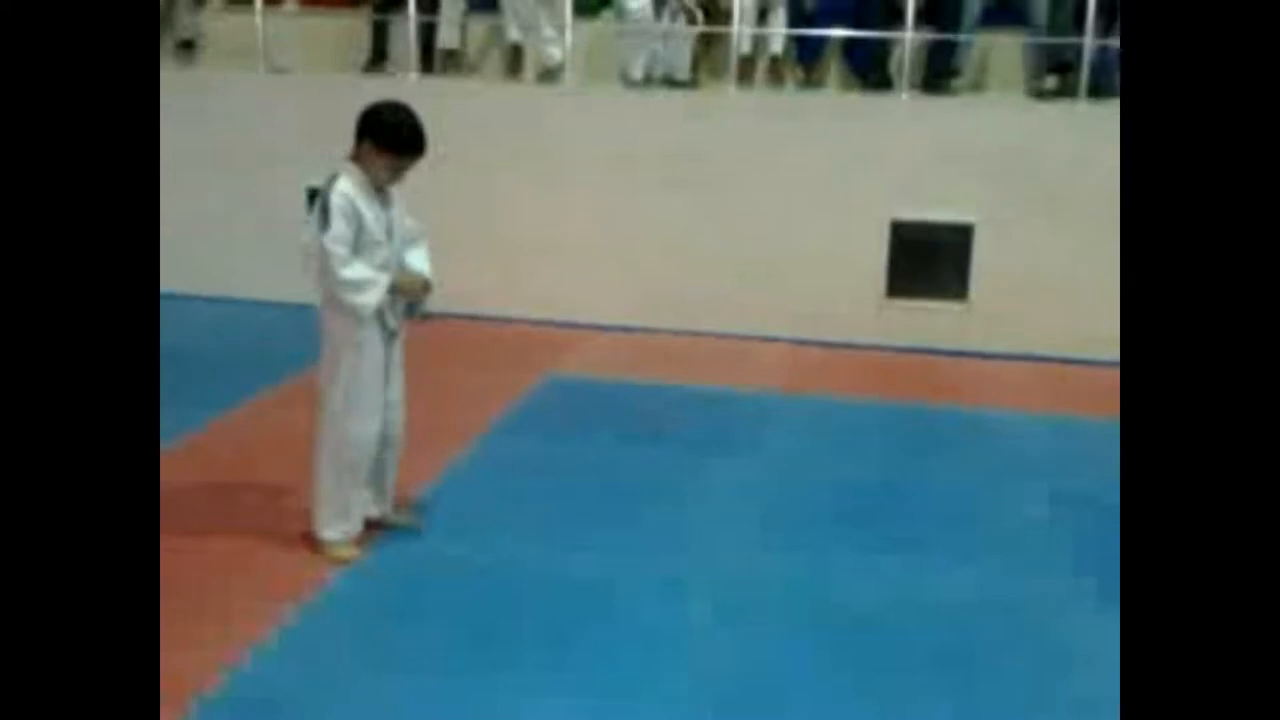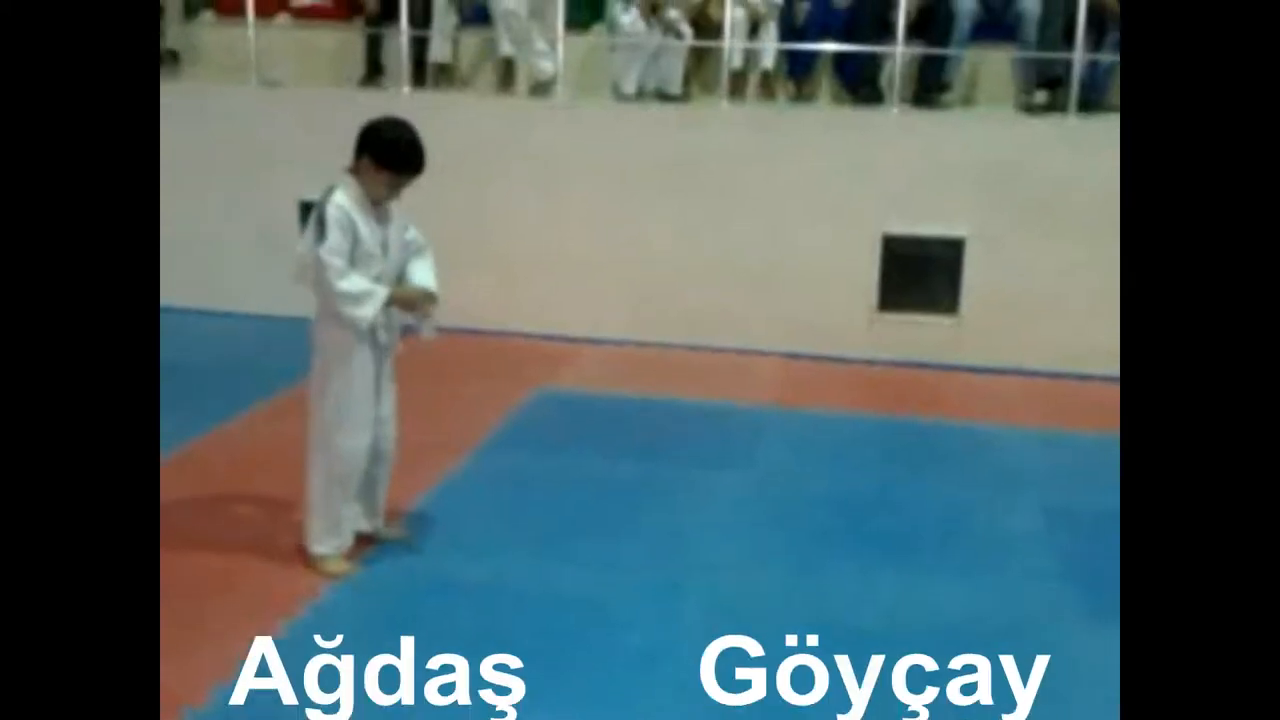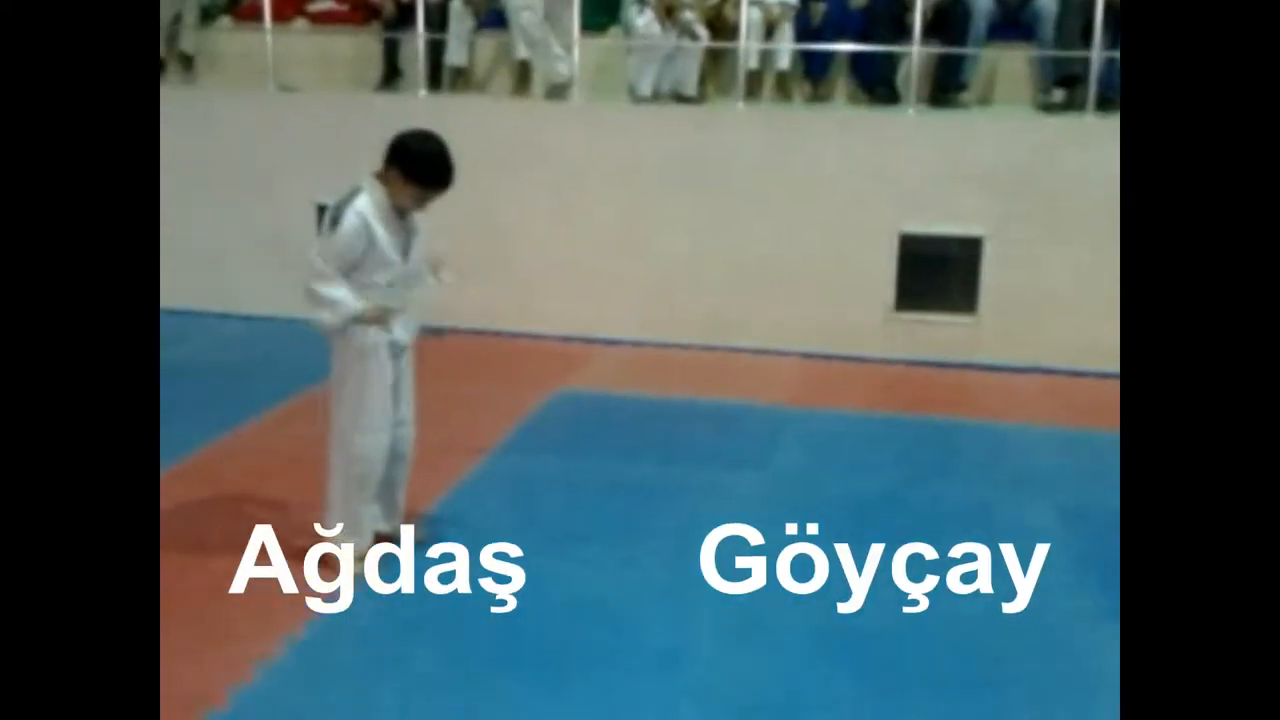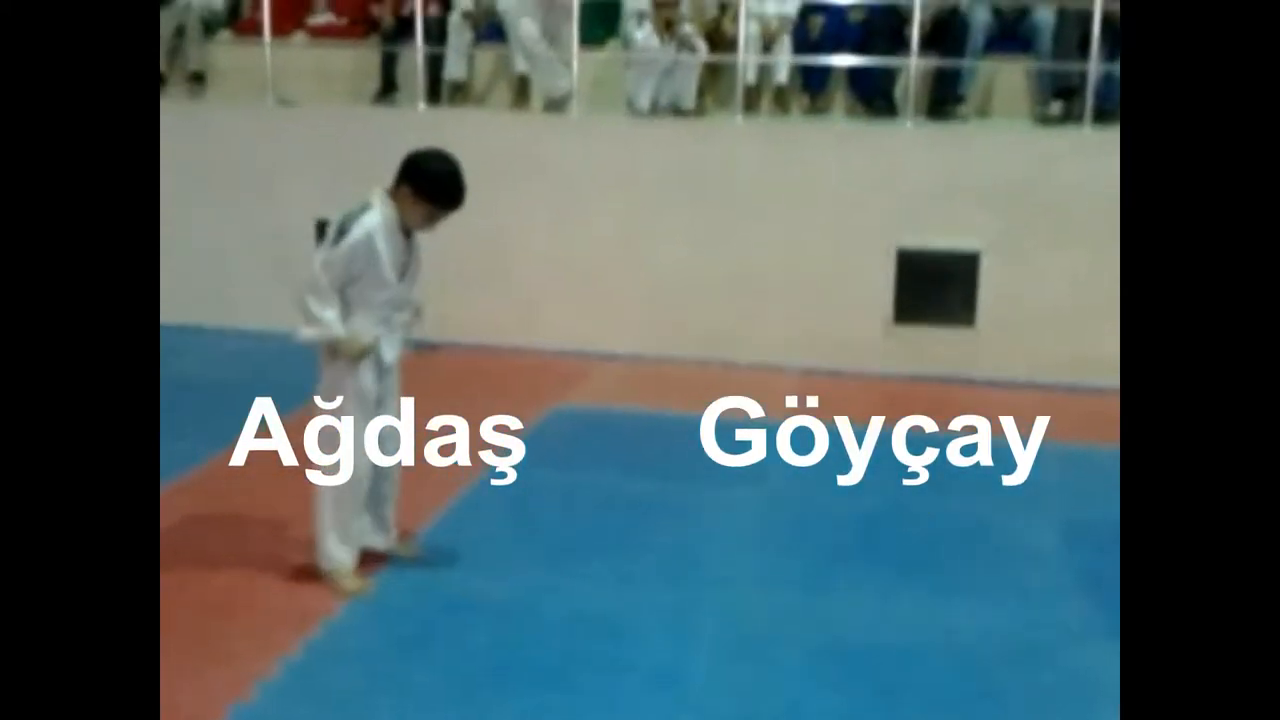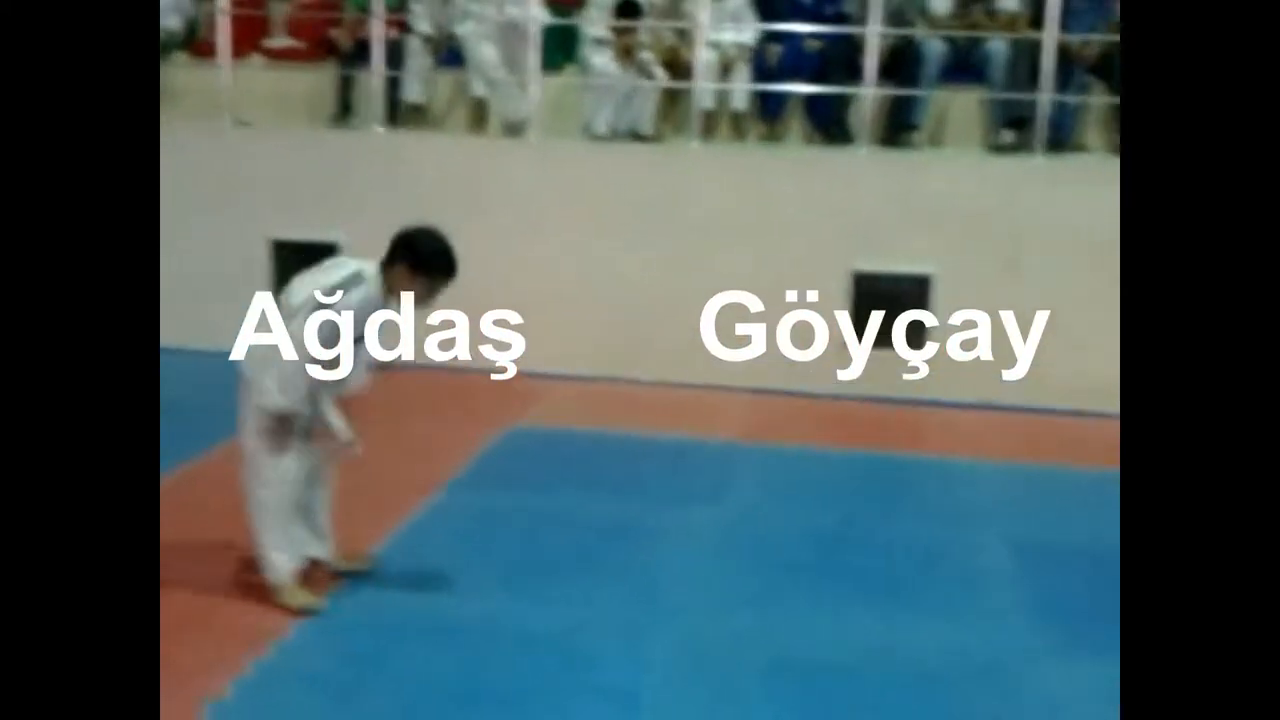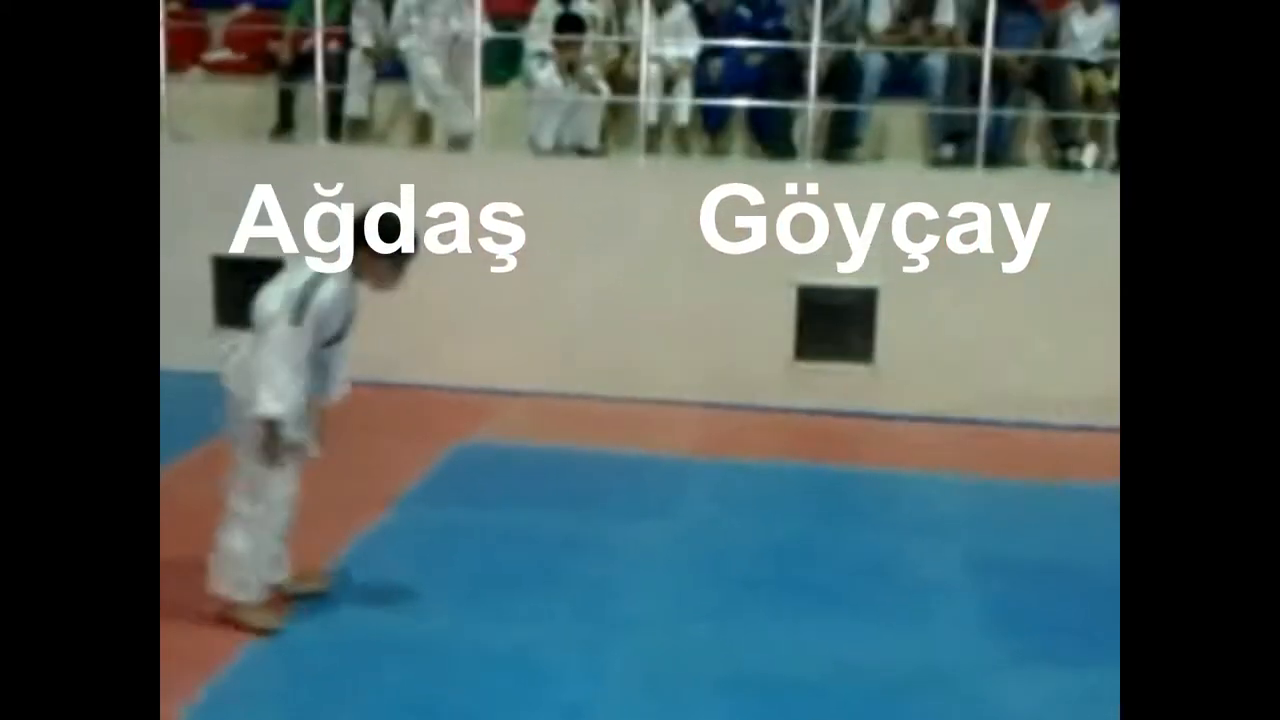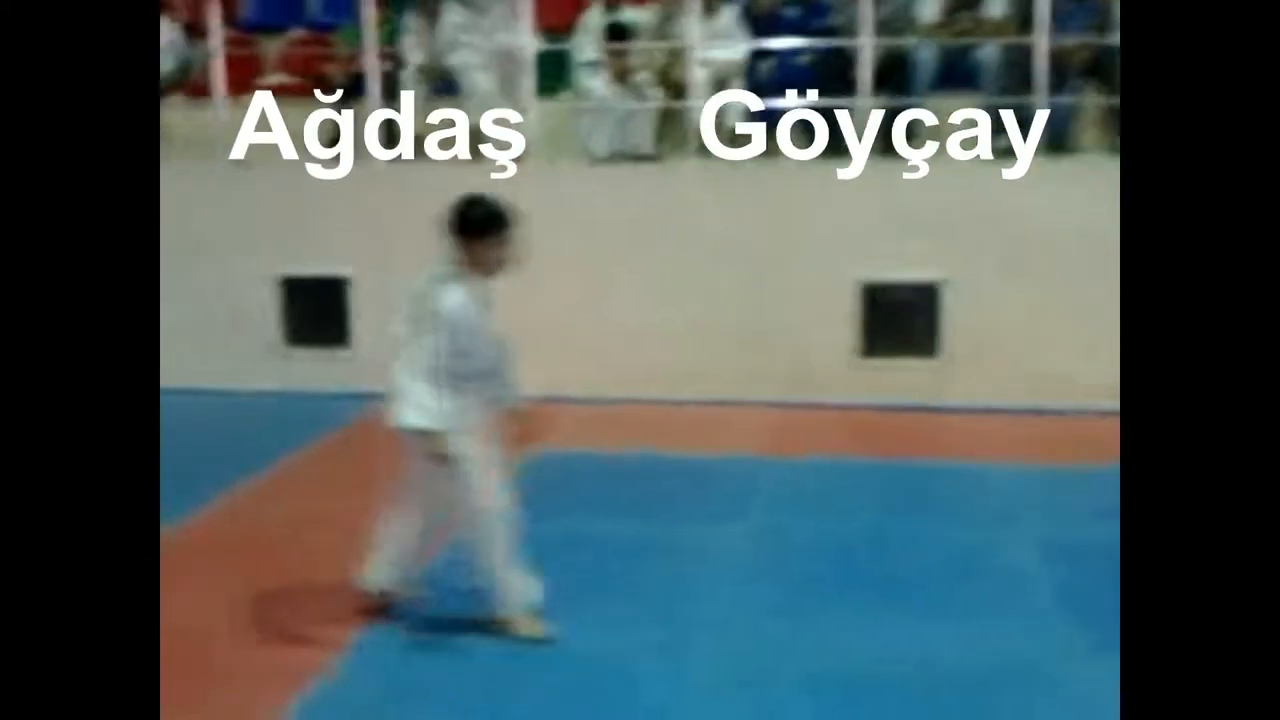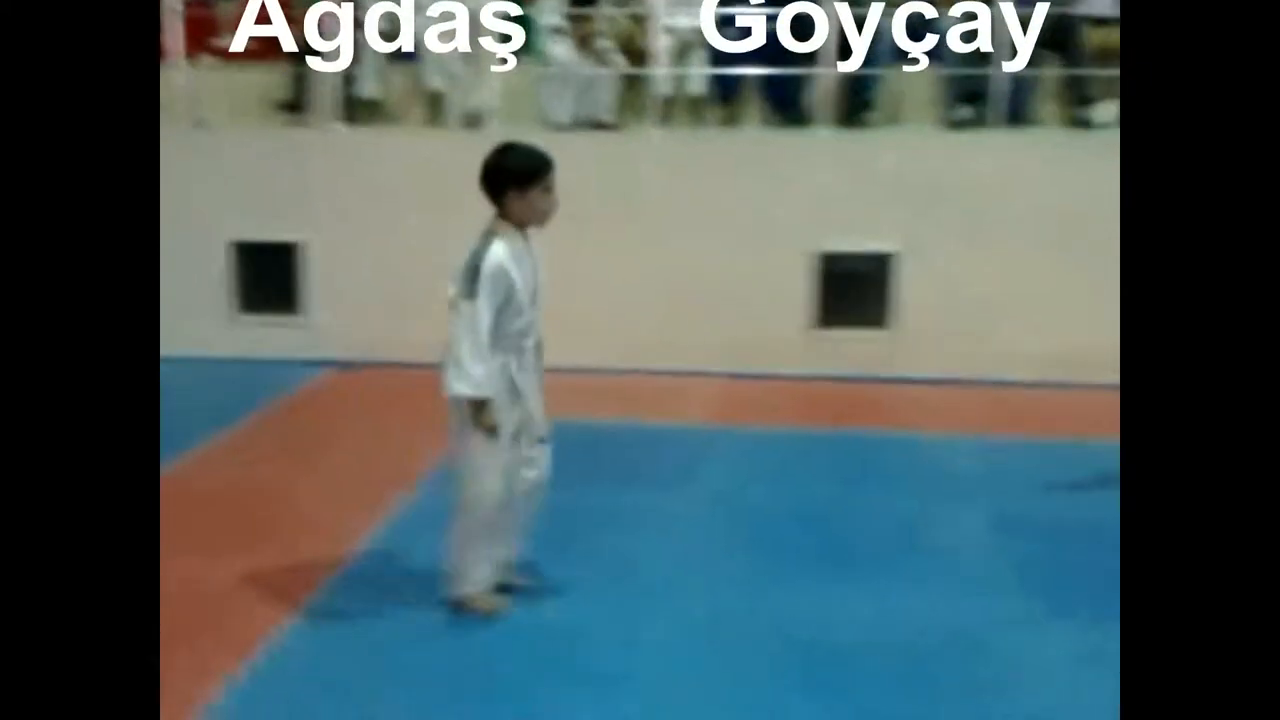
dt=0.3s
person 1, frame 1
left shoulder: (386, 196)
right shoulder: (338, 198)
left elbow: (411, 241)
right elbow: (334, 270)
left wrist: (418, 276)
right wrist: (392, 285)
left hip: (387, 327)
right hip: (353, 328)
left knee: (388, 423)
right knee: (351, 427)
left ankle: (373, 504)
right ankle: (335, 528)
person 1, frame 2
left shoulder: (387, 210)
right shoulder: (335, 210)
left elbow: (415, 250)
right elbow: (332, 281)
left wrist: (421, 289)
right wrist: (391, 296)
left hip: (380, 340)
right hip: (345, 341)
left knee: (380, 436)
right knee: (343, 441)
left ankle: (366, 518)
right ankle: (327, 542)
person 1, frame 3
left shoulder: (400, 213)
right shoulder: (355, 214)
right elbow: (323, 276)
left wrist: (424, 265)
right wrist: (359, 311)
left hip: (398, 339)
right hip: (362, 343)
left knee: (399, 437)
right knee: (362, 443)
left ankle: (384, 522)
right ankle: (347, 542)
person 1, frame 4
left shoulder: (402, 229)
right shoulder: (361, 229)
right elbow: (319, 288)
left wrist: (405, 310)
right wrist: (338, 341)
left hip: (384, 355)
right hip: (352, 359)
left knee: (386, 451)
right knee: (348, 457)
left ankle: (378, 534)
right ankle: (337, 558)
person 1, frame 5
left shoulder: (372, 287)
right shoulder: (350, 295)
left elbow: (349, 353)
right elbow: (296, 349)
left wrist: (332, 414)
right wrist: (285, 411)
left hip: (306, 376)
right hip: (273, 371)
left knee: (312, 467)
right knee: (276, 472)
left ankle: (316, 551)
right ankle: (281, 575)
person 1, frame 6
left shoulder: (343, 288)
right shoulder: (322, 291)
right elbow: (282, 357)
left wrist: (315, 411)
right wrist: (276, 424)
left hip: (286, 391)
right hip: (260, 390)
left knee: (278, 485)
right knee: (266, 488)
left ankle: (270, 577)
right ankle: (240, 594)
person 1, frame 7
left shoulder: (474, 294)
right shoulder: (443, 300)
left elbow: (492, 356)
right elbow: (417, 369)
left wrist: (507, 405)
right wrist: (429, 431)
left hip: (466, 416)
right hip: (445, 422)
left knee: (418, 505)
right knee: (488, 508)
left ankle: (378, 584)
right ankle: (516, 607)
person 1, frame 8
left shoulder: (520, 247)
right shoulder: (492, 258)
right elbow: (470, 333)
right wrist: (479, 402)
left hip: (515, 381)
right hip: (490, 385)
left knee: (530, 471)
right knee: (485, 485)
left ankle: (498, 561)
right ankle: (467, 584)
